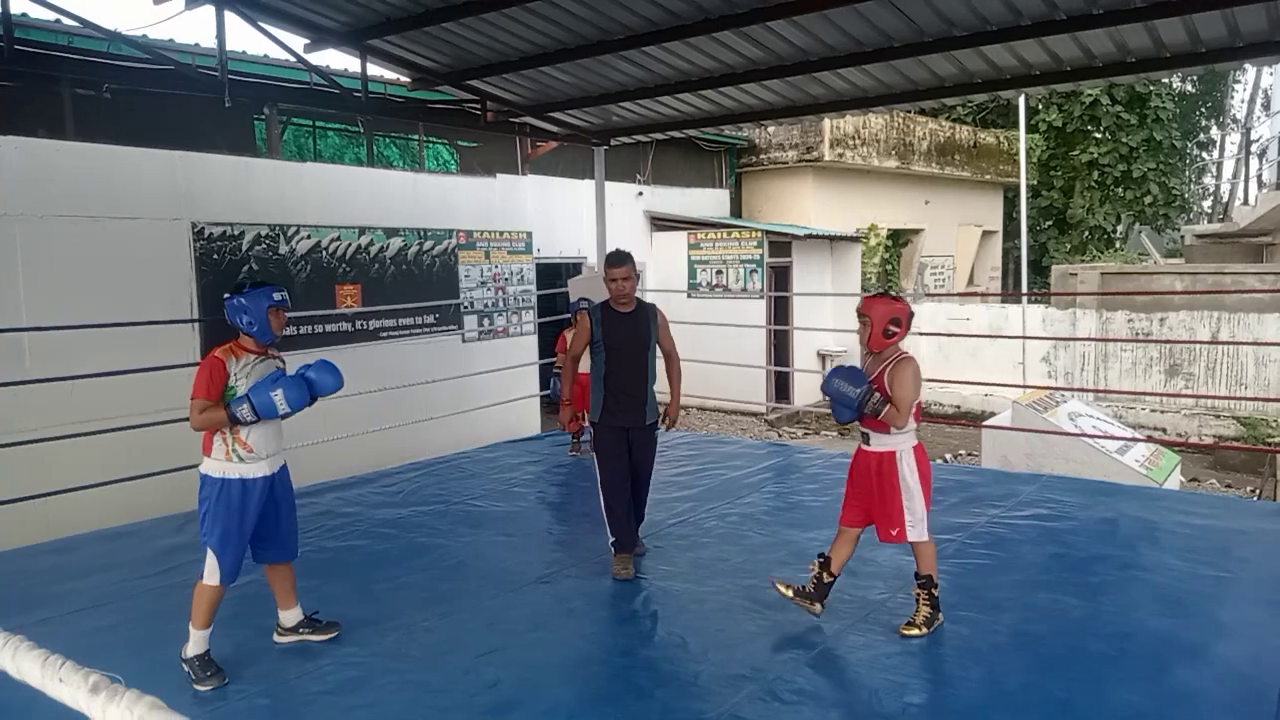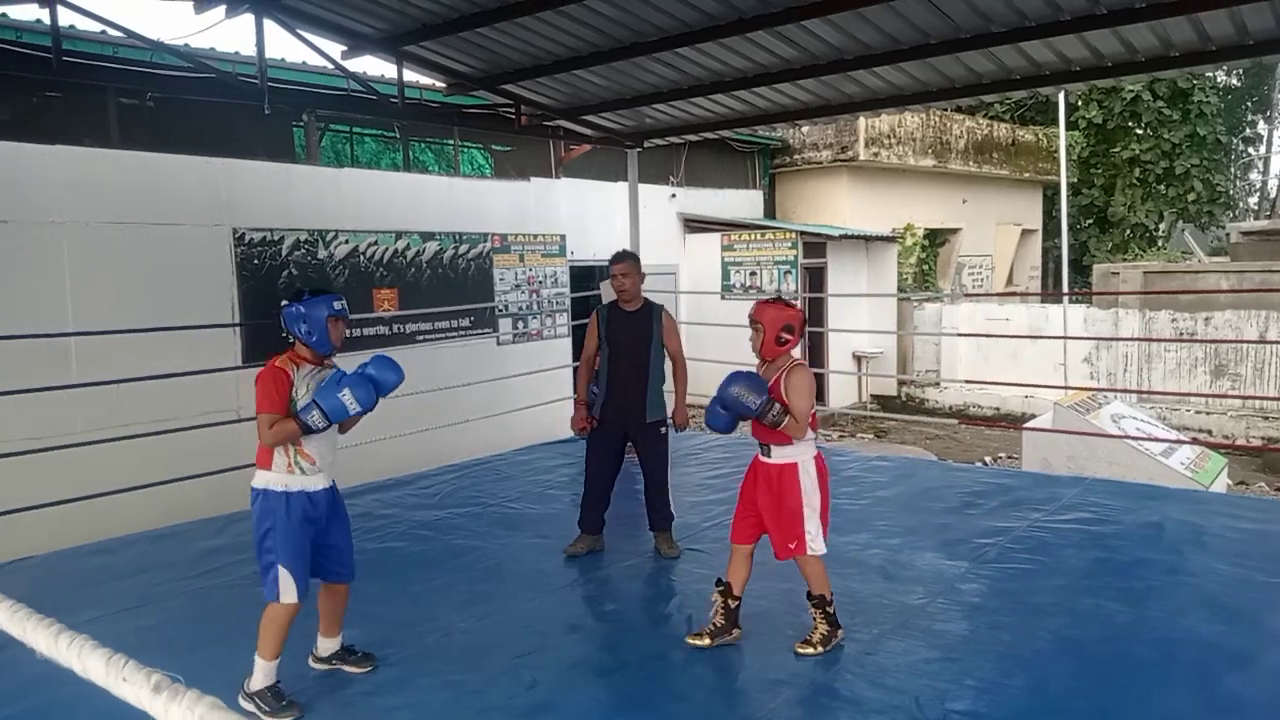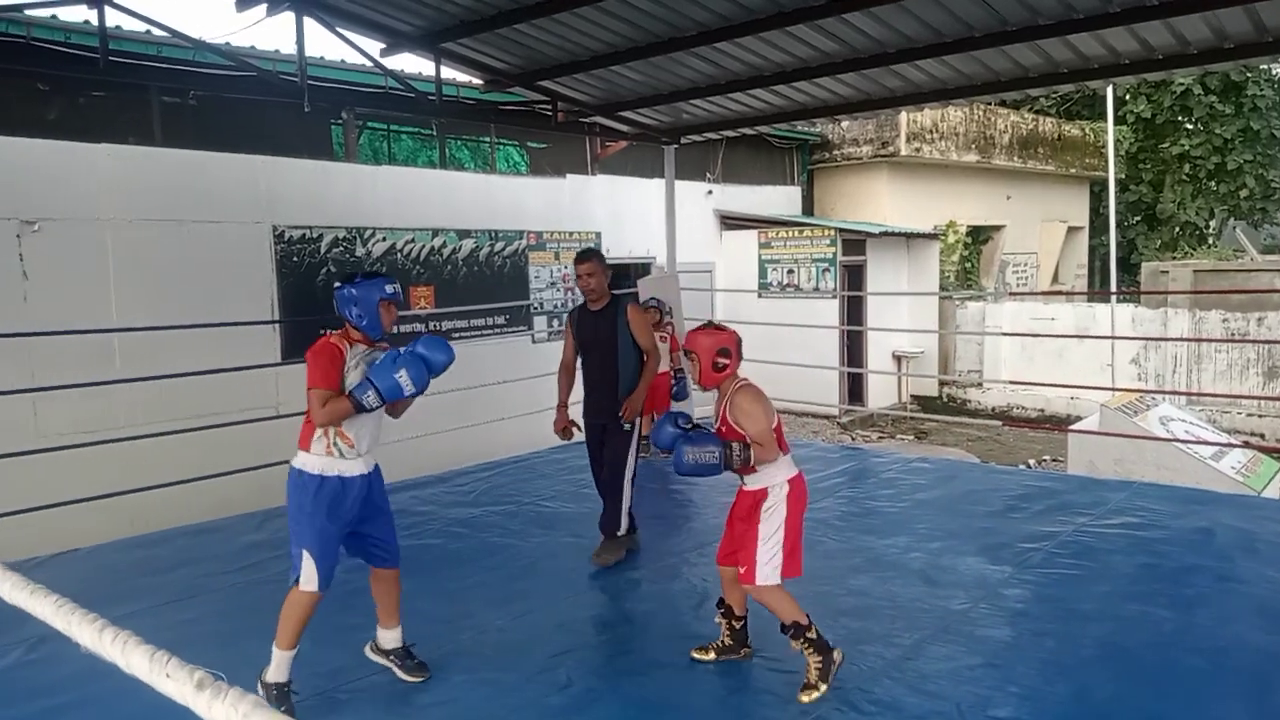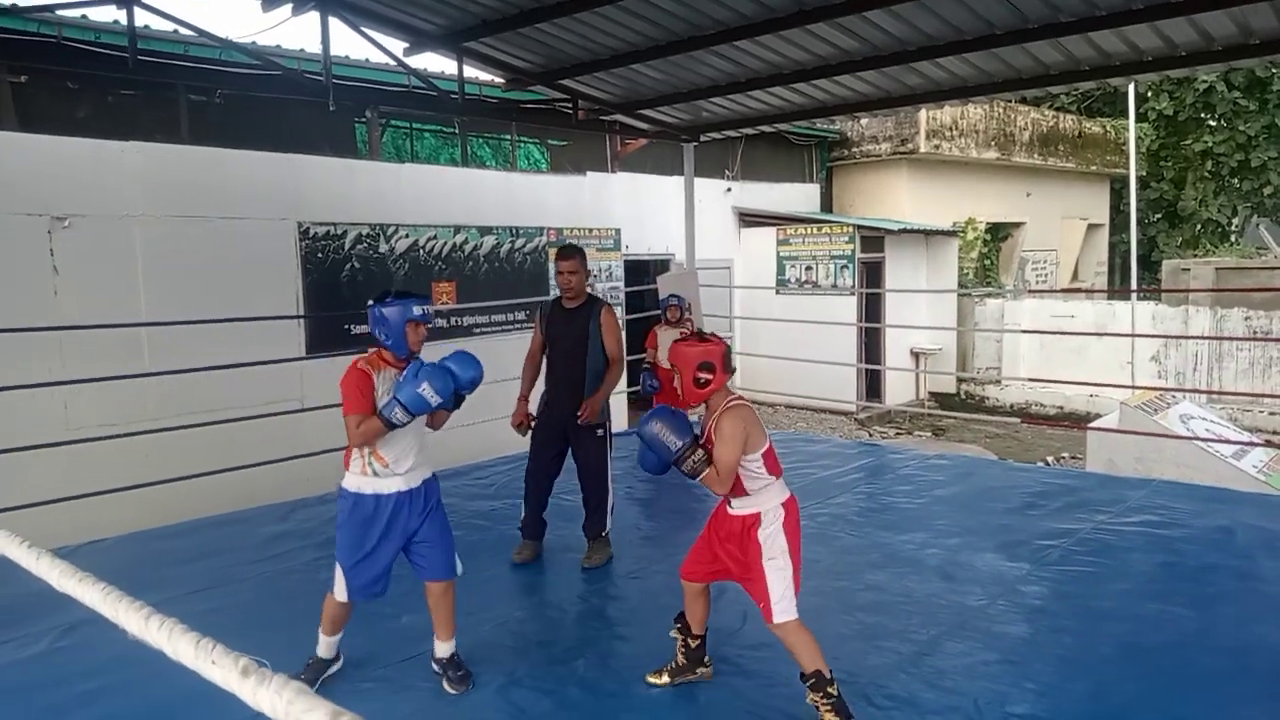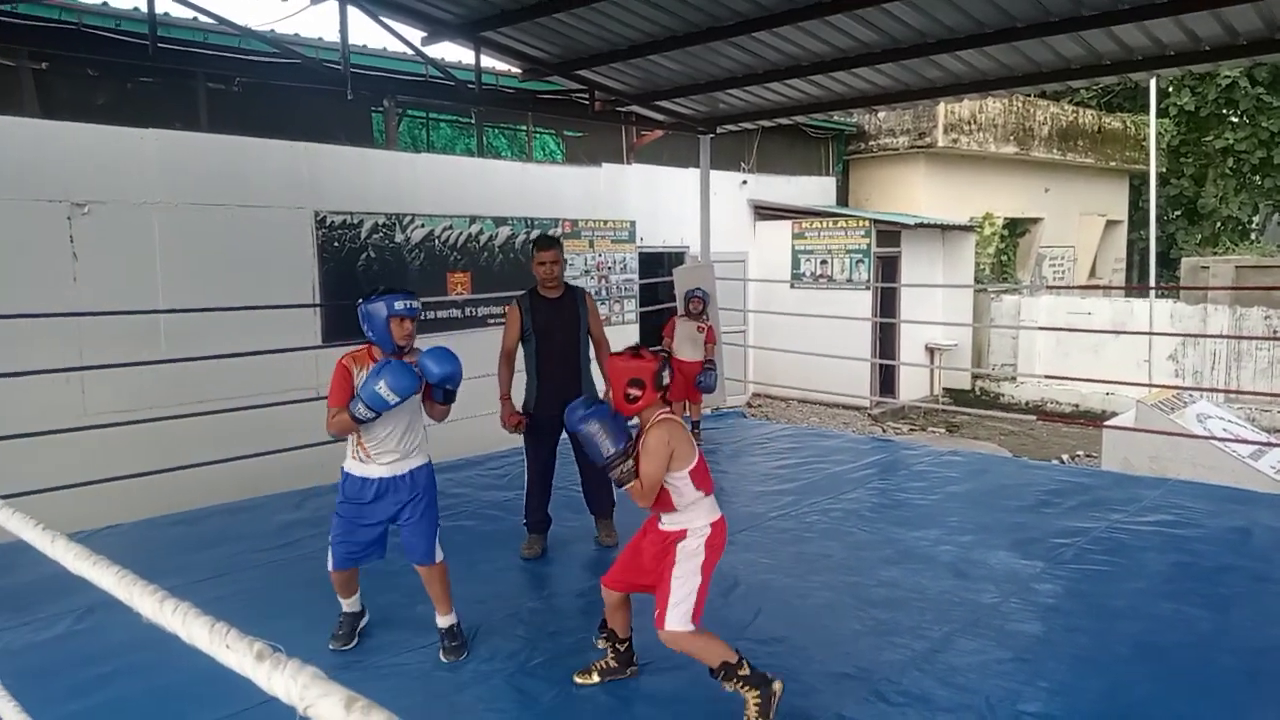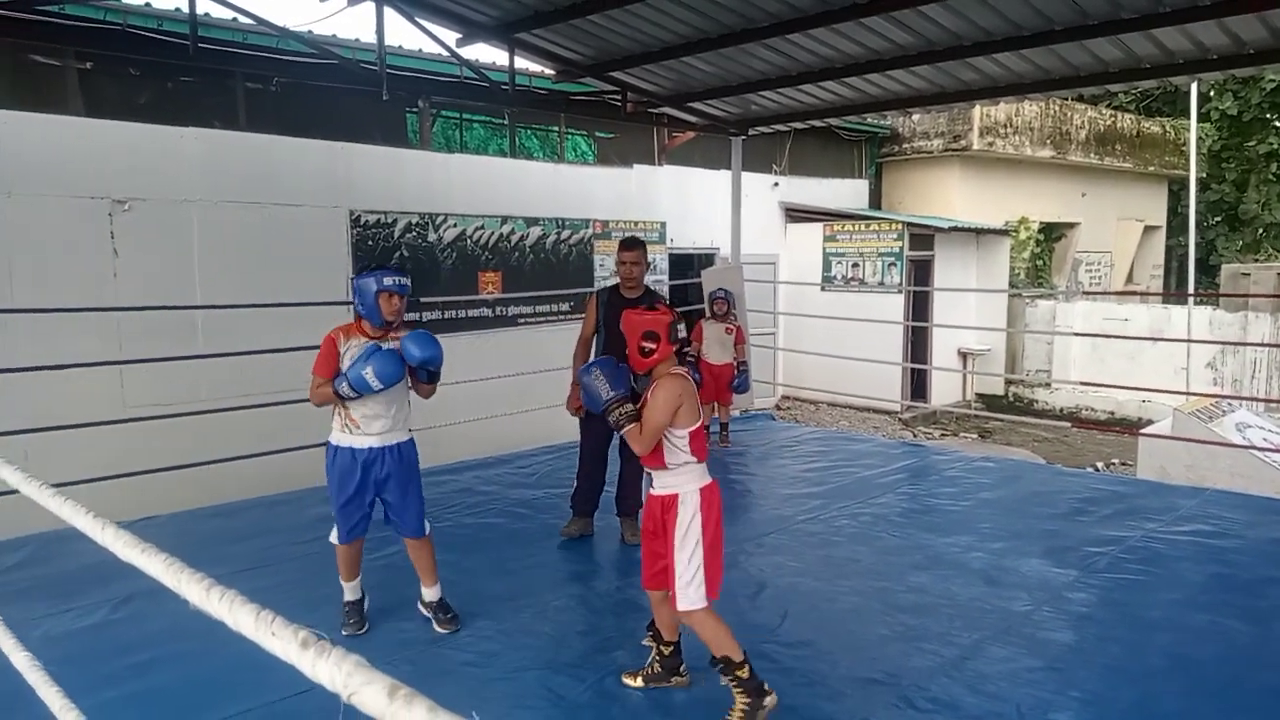
dt=0.7s
person 1, frame 1
left shoulder: (275, 360)
right shoulder: (219, 361)
right elbow: (198, 418)
left wrist: (305, 392)
right wrist: (251, 408)
left hip: (271, 473)
right hip: (227, 479)
left knee: (280, 553)
right knee: (218, 571)
left ankle: (291, 622)
right ankle: (195, 650)
person 1, frame 2
left shoulder: (330, 369)
right shoulder: (278, 372)
left elbow: (339, 427)
right elbow: (269, 436)
left wrist: (364, 397)
right wrist: (320, 412)
left hip: (321, 490)
right hip: (281, 494)
left knee: (338, 575)
right knee: (289, 592)
left ankle: (328, 649)
person 1, frame 3
left shoulder: (382, 352)
right shoulder: (328, 350)
left elbow: (394, 410)
right elbow: (322, 414)
left wrist: (414, 379)
right wrist: (374, 391)
left hip: (363, 475)
right hip: (319, 479)
left knee: (386, 563)
right knee: (311, 581)
left ankle: (388, 643)
right ankle: (275, 677)
person 1, frame 4
left shoulder: (419, 367)
right shoulder: (363, 371)
left elbow: (434, 421)
right elbow: (355, 432)
left wrist: (453, 394)
right wrist: (402, 406)
left hip: (417, 489)
right hip: (367, 496)
left knee: (440, 574)
right knee: (347, 587)
left ankle: (445, 653)
right ankle: (326, 653)
person 1, frame 5
left shoulder: (419, 362)
right shoulder: (351, 366)
left elbow: (437, 414)
right elbow: (334, 426)
left wrist: (446, 387)
right wrist: (370, 402)
left hip: (412, 476)
right hip: (362, 480)
left knee: (427, 557)
right knee: (341, 562)
left ankle: (448, 625)
right ankle: (352, 612)
person 1, frame 6
left shoulder: (407, 341)
right shoulder: (339, 340)
left elbow: (424, 392)
right elbow: (317, 395)
left wrist: (429, 369)
right wrist: (355, 384)
left hip: (397, 448)
right hip: (349, 452)
left knee: (416, 531)
right knee: (348, 533)
left ankle: (431, 598)
right ankle: (353, 599)
person 2, frame 1
left shoulder: (905, 367)
right shoulder: (869, 359)
left elbow: (899, 418)
left wrist: (865, 398)
right wrist: (847, 404)
left hip: (899, 458)
right hip: (868, 453)
left knee: (913, 532)
right knee: (849, 525)
left ankle: (929, 605)
right ankle: (816, 593)
person 2, frame 2
left shoulder: (799, 374)
right shoulder: (762, 369)
left elbow: (798, 427)
left wrist: (761, 407)
right wrist: (731, 409)
left hip: (797, 470)
right hip: (764, 466)
left knee: (803, 552)
right knee: (740, 543)
left ankle: (828, 626)
right ankle: (726, 622)
person 2, frame 3
left shoulder: (744, 397)
right shoulder: (724, 396)
left elbow: (769, 450)
left wrist: (721, 455)
right wrist: (694, 436)
left hip: (777, 492)
right hip: (752, 490)
left knee: (758, 583)
right knee: (728, 566)
left ankle: (818, 651)
right ankle: (734, 640)
person 2, frame 4
left shoulder: (732, 418)
right shoulder: (717, 410)
left elbow: (719, 482)
left wrist: (682, 451)
right wrist: (680, 445)
left hip: (768, 518)
right hip: (734, 513)
left knee: (782, 619)
right knee: (693, 580)
right ankle: (692, 659)
person 2, frame 5
left shoulder: (661, 432)
right shoulder: (654, 424)
left elbow: (644, 495)
right elbow: (645, 470)
left wrist: (612, 455)
right wrist: (611, 435)
left hip: (695, 534)
right hip: (666, 527)
left knee: (674, 633)
right knee: (612, 589)
left ankle: (757, 687)
right ankle: (619, 659)
person 2, frame 6
left shoulder: (671, 386)
right shoulder: (667, 381)
left elbow: (642, 444)
right elbow: (654, 430)
left wrist: (614, 402)
right wrist: (624, 401)
left hip: (688, 500)
right hip: (665, 496)
left knee: (690, 605)
right knee: (657, 587)
right ankle: (668, 665)
person 3, frame 1
left shoulder: (653, 315)
right shoulder: (591, 318)
left elbow: (670, 357)
right elbow: (572, 358)
left wrist: (674, 400)
right wrist: (566, 402)
left hip: (645, 416)
right hip: (606, 417)
left knee: (640, 480)
right knee: (614, 483)
left ankle: (631, 532)
right ankle: (622, 549)
person 3, frame 2
left shoulder: (659, 316)
right shoulder: (600, 317)
left elbow: (678, 361)
right elbow: (587, 361)
left wrist: (680, 405)
right wrist: (580, 405)
left hip: (650, 414)
right hip: (607, 413)
left knee: (657, 474)
right knee: (597, 474)
left ankle: (663, 532)
right ankle: (590, 533)
person 3, frame 3
left shoulder: (629, 311)
right shoulder: (574, 318)
left elbow: (652, 354)
right elbow: (568, 365)
left wrist: (639, 394)
right wrist: (562, 409)
left hip: (624, 410)
right hip: (593, 412)
left knee: (617, 474)
right knee: (603, 476)
left ankle: (614, 537)
right ankle: (619, 534)
person 3, frame 4
left shoulder: (602, 313)
right shoulder: (546, 313)
left elbow: (617, 361)
right elbow: (534, 357)
left wrist: (599, 397)
right wrist: (522, 401)
left hip: (588, 413)
right hip: (550, 411)
left knee: (595, 477)
right knee: (537, 475)
left ankle: (598, 539)
right ankle: (531, 536)
person 3, frame 5
left shoulder: (583, 300)
right shoulder: (520, 307)
left elbow: (599, 343)
right elbow: (508, 354)
right wrist: (505, 400)
left hip: (583, 401)
right hip: (539, 404)
left knee: (593, 462)
right knee: (538, 469)
left ankle: (604, 519)
right ankle: (536, 531)
person 3, frame 6
left shoulder: (658, 305)
right shoulder: (599, 300)
right elbow: (585, 342)
right wrist: (576, 385)
left knee: (634, 458)
right knee: (591, 457)
left ankle: (629, 518)
right ankle: (583, 517)
